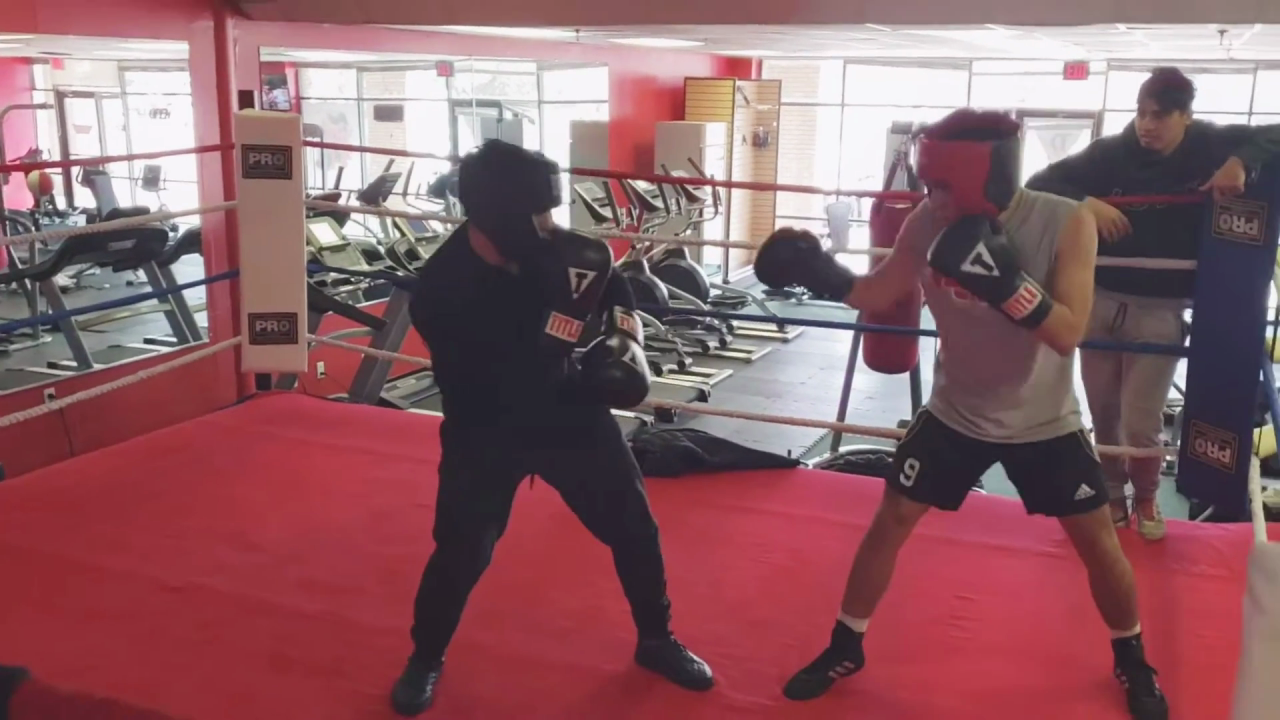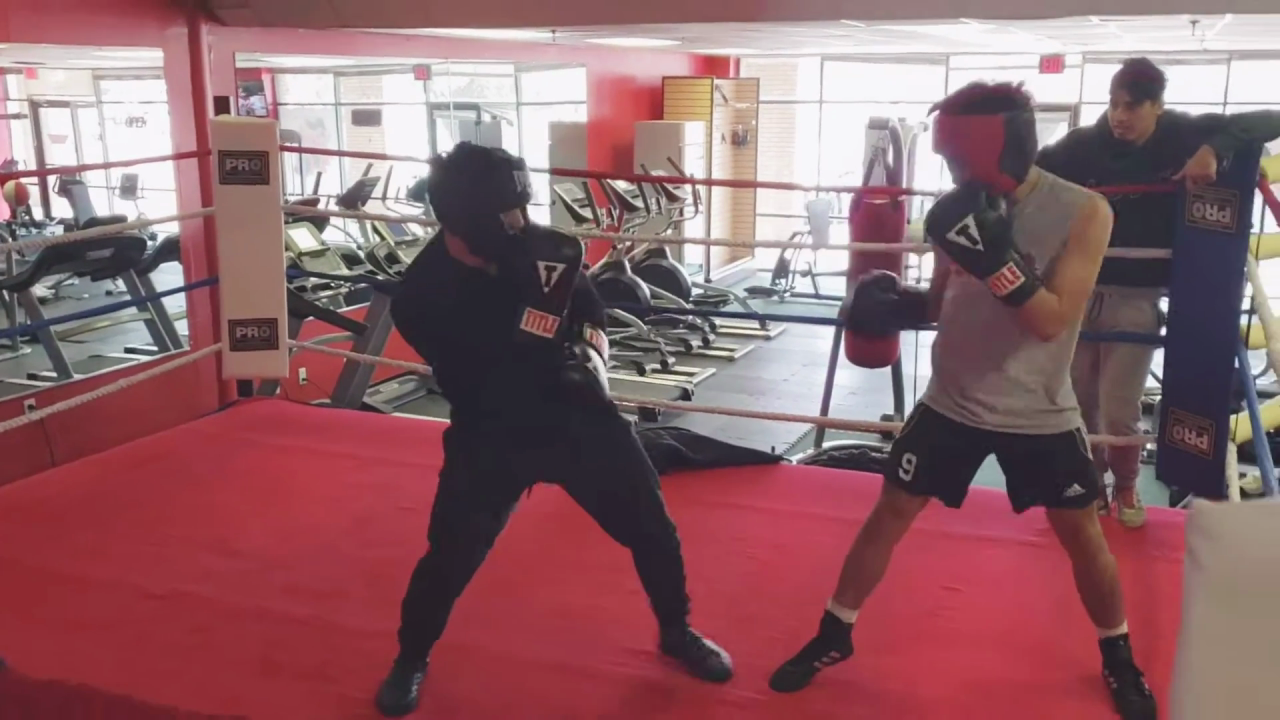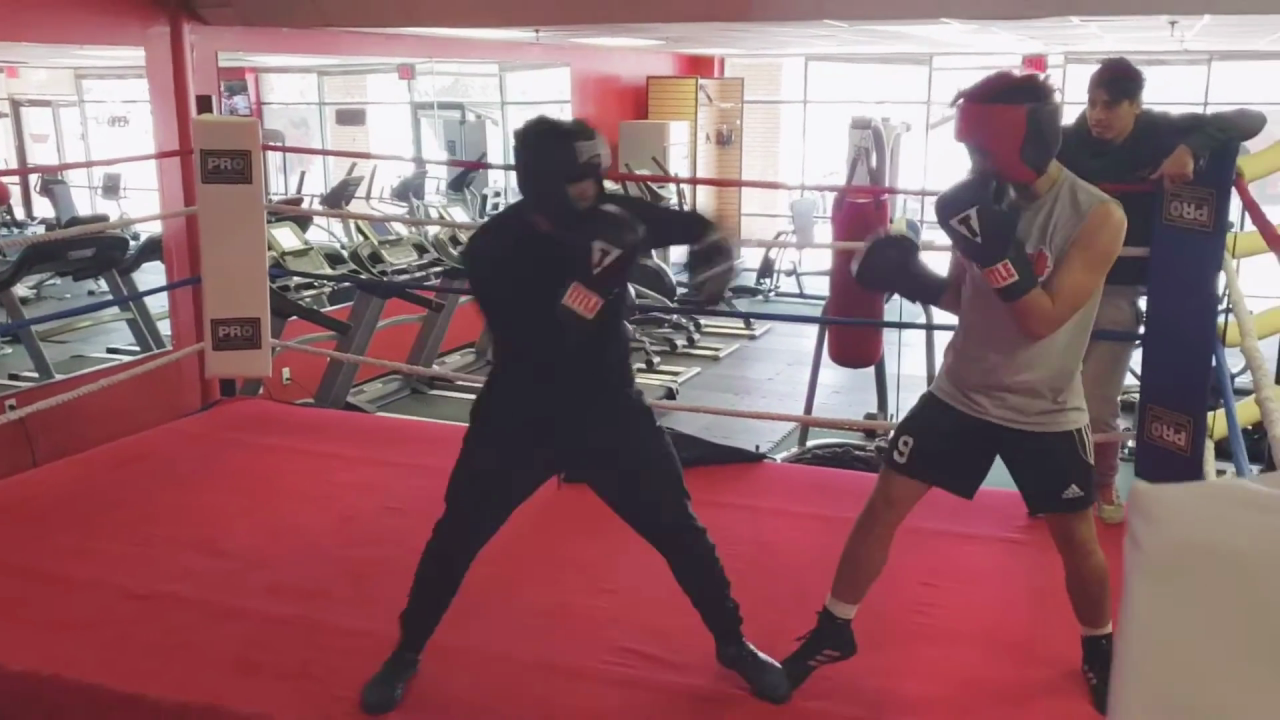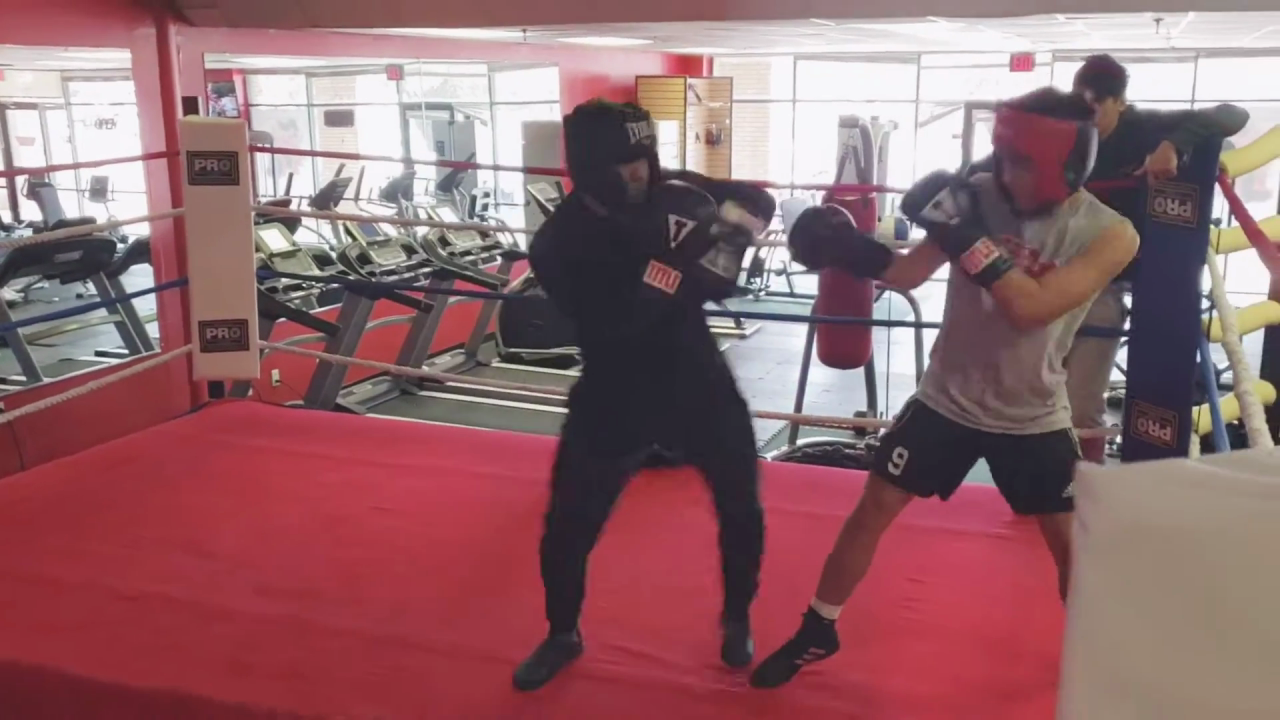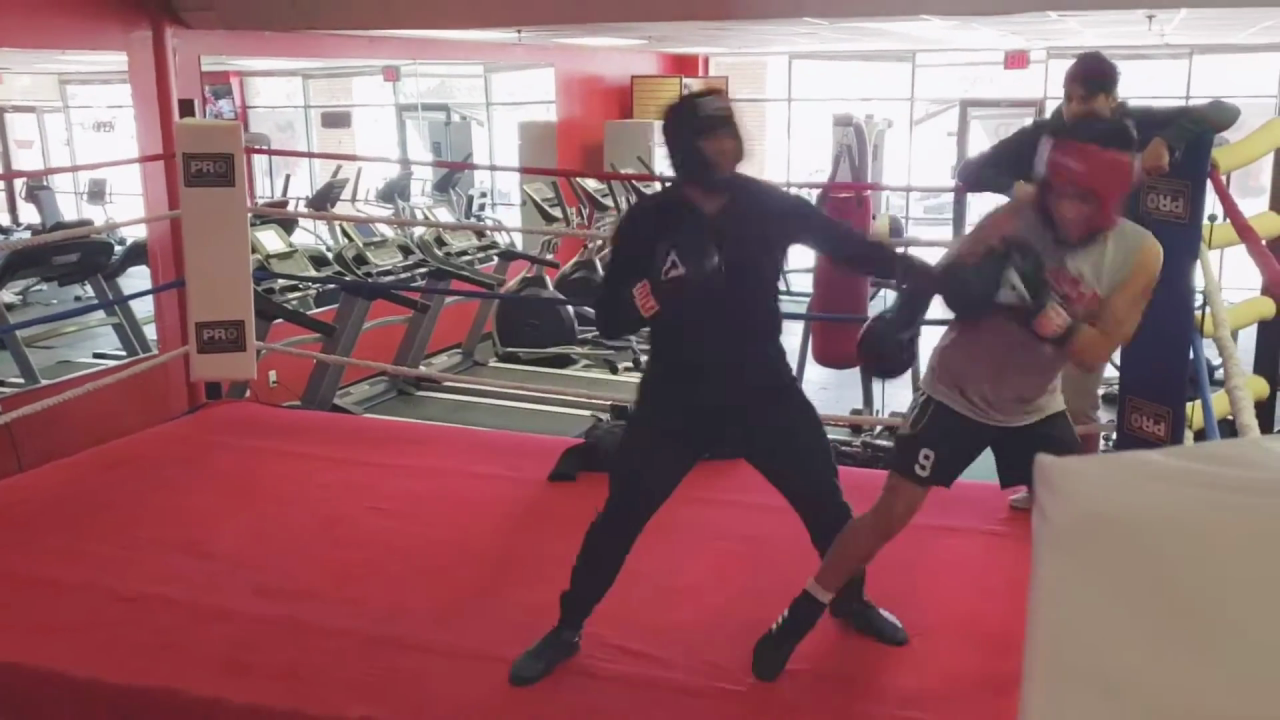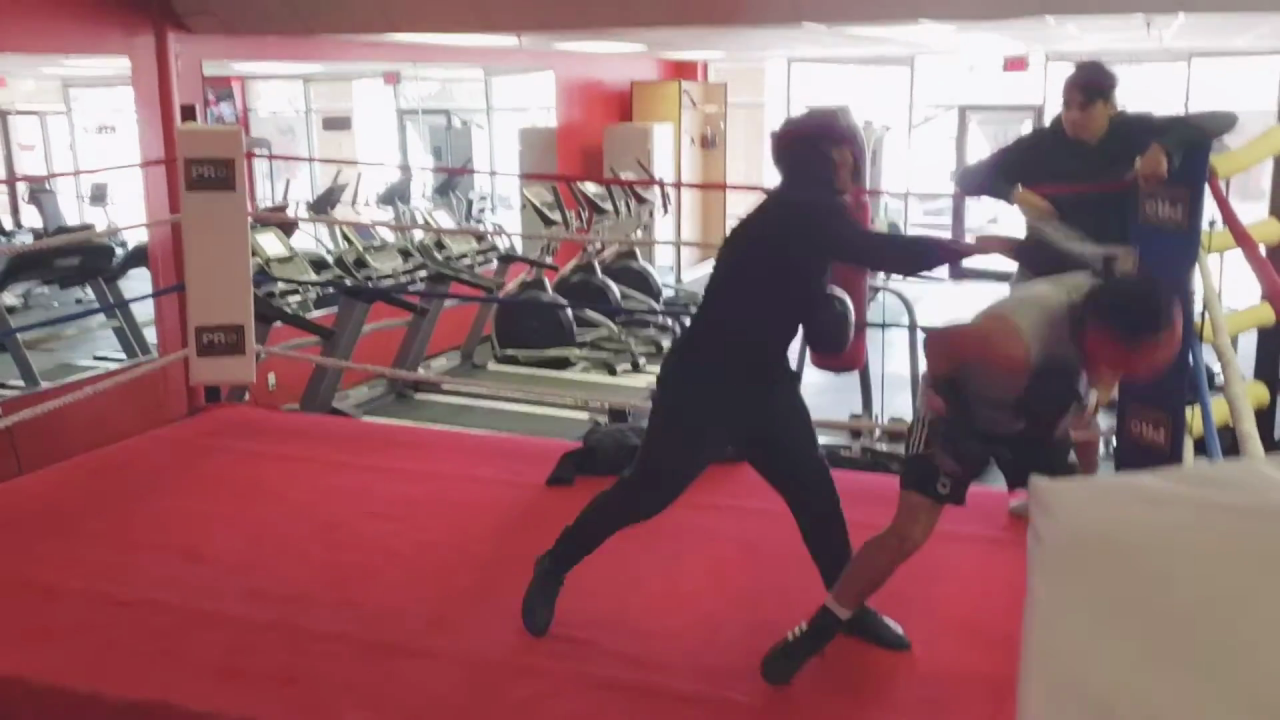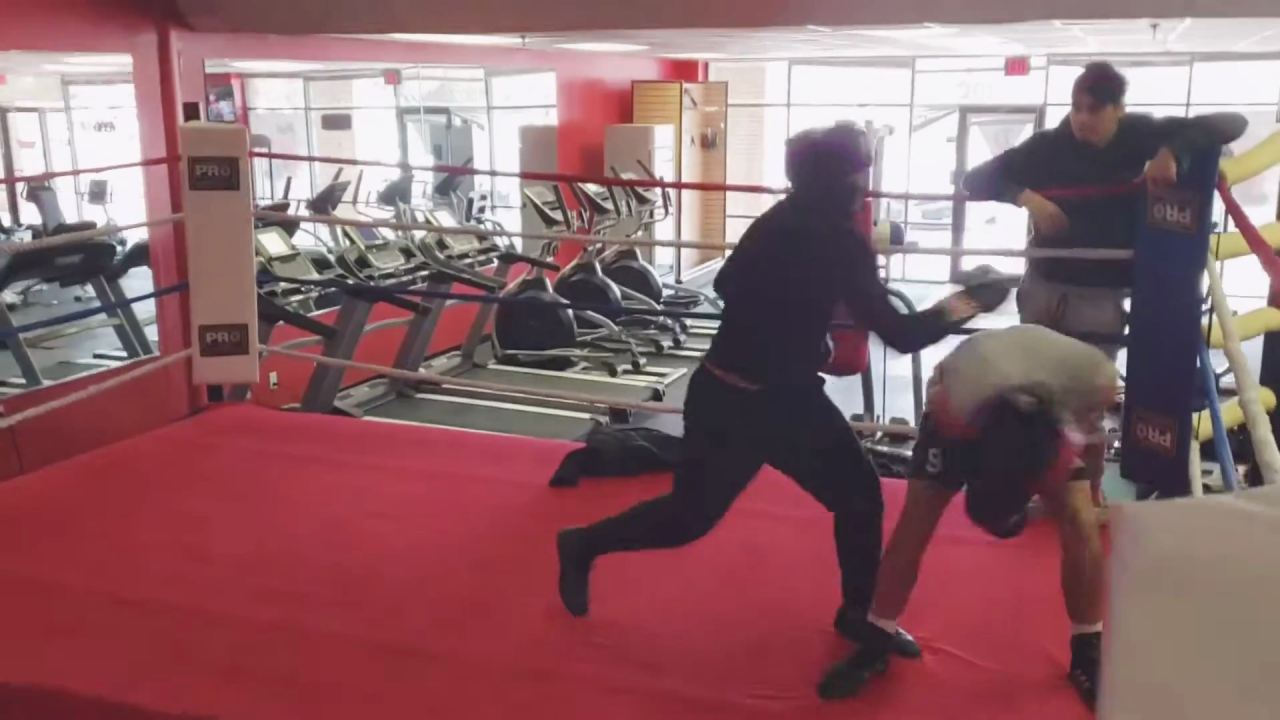
dt=0.2s
person 1, frame 1
left shoulder: (546, 248)
right shoulder: (441, 289)
left elbow: (617, 289)
right elbow: (506, 385)
left wrist: (627, 342)
right wrist: (567, 307)
left hip: (567, 411)
right hip: (485, 429)
left knee: (633, 525)
right knee: (460, 552)
left ankle: (656, 639)
right ankle: (426, 657)
person 1, frame 2
left shoulder: (533, 247)
right shoulder: (423, 292)
left elbow: (586, 305)
right elbow: (482, 387)
left wrist: (590, 350)
right wrist: (542, 306)
left hip: (573, 412)
right hip: (493, 433)
left knee: (650, 521)
right knee: (452, 552)
left ankle: (678, 632)
right ankle: (410, 660)
person 1, frame 3
left shoulder: (606, 219)
right shoulder: (491, 250)
left elbow: (692, 226)
right elbow: (525, 342)
left wrist: (714, 259)
right wrist: (594, 275)
left hip: (605, 408)
right hip: (521, 413)
left knee: (677, 529)
right knee: (460, 532)
left ankle: (733, 644)
right ankle: (408, 651)
person 1, frame 4
left shoulder: (666, 193)
right shoulder: (559, 242)
left elbow: (754, 200)
right elbow: (614, 328)
left wrist: (730, 228)
right wrist: (682, 262)
left hip: (695, 379)
right hip: (612, 390)
left knee: (741, 503)
right knee: (570, 520)
left ankle: (737, 622)
right ankle: (562, 635)
person 1, frame 5
left shoulder: (763, 204)
right shoulder: (648, 220)
left elbow: (851, 246)
right elbow: (611, 320)
left wrist: (924, 273)
right wrist: (667, 280)
left hip: (762, 384)
right hip: (680, 389)
left knee: (822, 497)
right knee: (625, 509)
left ankle: (851, 601)
right ankle: (566, 631)
person 1, frame 6
left shoulder: (812, 217)
right shoulder: (807, 212)
right elbow: (887, 252)
right wrist: (972, 245)
left hip: (763, 385)
right hip: (707, 381)
left knee: (815, 495)
right knee: (647, 492)
left ankle: (848, 606)
right ankle: (555, 568)
person 1, frame 7
left shoulder: (789, 225)
right shoulder: (831, 238)
left elbow: (728, 284)
right elbow: (899, 334)
left wrist: (786, 322)
right wrist: (971, 299)
left hip: (787, 393)
right hip: (732, 403)
left knee: (860, 495)
right knee: (691, 513)
left ankle: (858, 611)
right ankle: (582, 546)
person 2, frame 1
left shoulder: (1067, 222)
right shoulder: (930, 224)
left elbow: (1067, 332)
right elbow: (874, 295)
left wrist: (1000, 282)
right wrist: (816, 272)
left hip: (1045, 421)
right hip: (956, 413)
left knee: (1099, 543)
right knee: (889, 523)
left ankle: (1133, 663)
right ankle: (844, 647)
person 2, frame 2
left shoulder: (1084, 213)
right shoulder: (967, 205)
left elbow: (1053, 320)
left wrist: (995, 257)
right wrist: (901, 303)
left hip: (1039, 412)
right hip: (954, 401)
left knee: (1084, 538)
right knee: (888, 516)
left ankle: (1118, 659)
right ankle: (833, 636)
person 2, frame 3
left shoulder: (1099, 217)
right shoulder: (984, 199)
left elbow: (1042, 320)
left wrist: (996, 251)
right wrist: (908, 274)
left hip: (1048, 411)
right hip: (962, 394)
left knee: (1080, 540)
right knee: (885, 504)
left ankle: (1100, 654)
right ankle: (830, 634)
person 2, frame 4
left shoulder: (1112, 236)
right shoulder: (980, 196)
left elbow: (1032, 312)
right elbow: (904, 273)
left wrist: (969, 239)
right wrist: (850, 246)
left hip: (1035, 418)
right hip: (948, 399)
left knee: (1072, 541)
right knee: (874, 509)
right ankle: (816, 632)
person 2, frame 5
left shoulder: (1142, 257)
right shoulder: (1015, 222)
left elbow: (1095, 352)
right elbow: (945, 279)
left wrist: (1042, 306)
left hip: (1037, 409)
right hip: (957, 395)
right knee: (892, 511)
right ankle: (805, 611)
person 2, frame 6
left shoulder: (1135, 313)
right shoulder: (1014, 338)
left elbow: (1100, 385)
right elbow: (937, 345)
left wrist: (1077, 405)
right wrist: (950, 415)
left hip: (1030, 412)
right hip: (965, 398)
right knee: (907, 536)
right ankle: (822, 627)
person 2, frame 7
left shoulder: (1093, 375)
right shoulder: (955, 405)
left elbow: (1084, 428)
right elbow: (939, 419)
right wrist: (982, 487)
left hip: (1041, 424)
right hip: (971, 423)
left knee: (1080, 528)
right knee: (911, 528)
left ankle: (1087, 653)
right ankle: (874, 647)
person 3, frame 1
left shoulder: (1212, 146)
right shoulder: (1110, 152)
right elbow: (1040, 184)
left wrist: (1242, 162)
right wrist: (1087, 202)
left hip: (1161, 306)
right hip: (1100, 298)
left knee: (1141, 421)
right knee: (1103, 412)
left ankle: (1145, 500)
right ankle: (1112, 498)
person 3, frame 2
left shoulder: (1183, 134)
right shoulder: (1085, 142)
left wrist: (1212, 149)
left hip: (1139, 293)
left knee: (1120, 409)
right knee: (1077, 402)
left ankle: (1126, 490)
person 3, frame 3
left shoulder: (1162, 134)
right shoulder: (1067, 141)
left elbow: (1250, 120)
left wrist: (1190, 148)
left hip: (1120, 291)
left knee: (1097, 405)
left ankle: (1104, 486)
person 3, frame 4
left shoulder: (1145, 131)
left elbow: (1232, 116)
right elbow: (978, 175)
left wrist: (1173, 145)
left hip: (1104, 287)
left knee: (1083, 401)
person 3, frame 5
left shoulder: (1137, 127)
right shoulder: (1040, 136)
left elbow: (1223, 113)
right elbow: (969, 171)
left wrist: (1165, 141)
right wrist: (1018, 186)
left knee: (1078, 400)
person 3, frame 6
left shoulder: (1137, 133)
right shoulder: (1039, 143)
left elbow: (1219, 121)
right elbow: (968, 178)
left wrist: (1165, 147)
right wrist: (1016, 192)
right hip: (1039, 275)
person 3, frame 7
left shoulder: (1143, 137)
right shoulder: (1048, 145)
left elbow: (1231, 124)
right elbow: (976, 180)
left wrist: (1172, 153)
right wrist: (1025, 197)
left hip: (1101, 293)
right hip: (1042, 288)
left ankle: (1090, 490)
